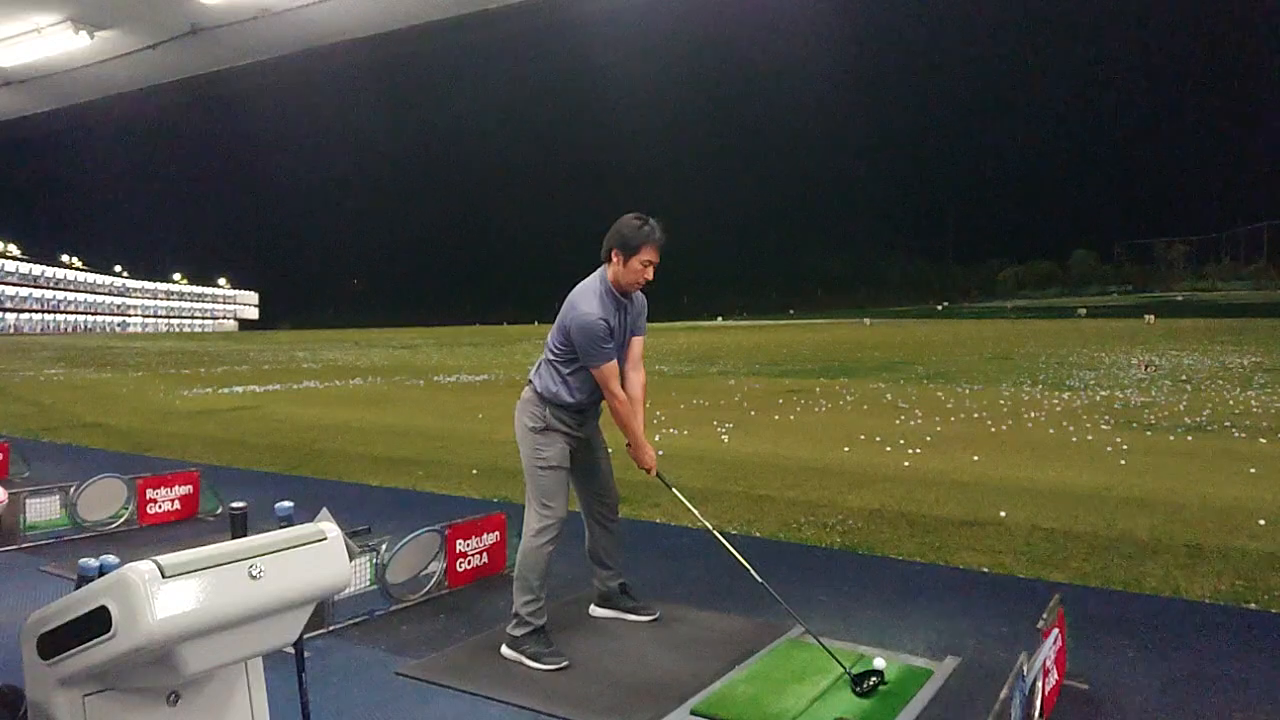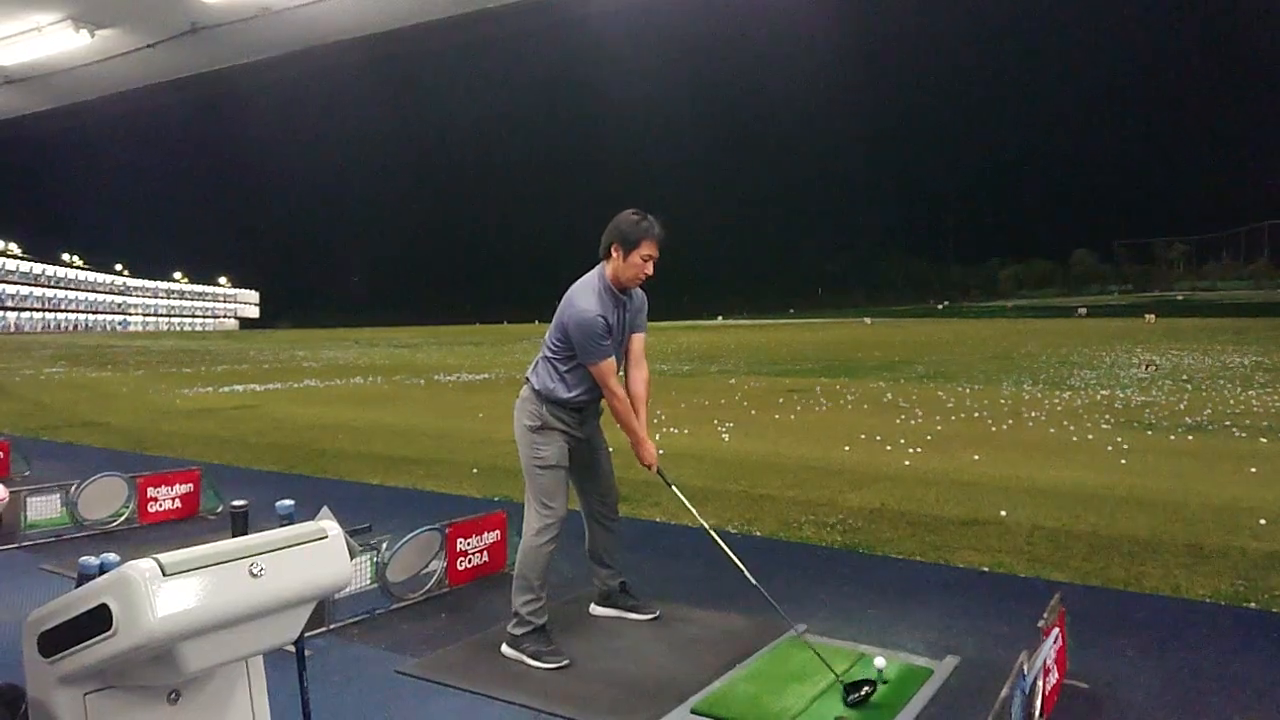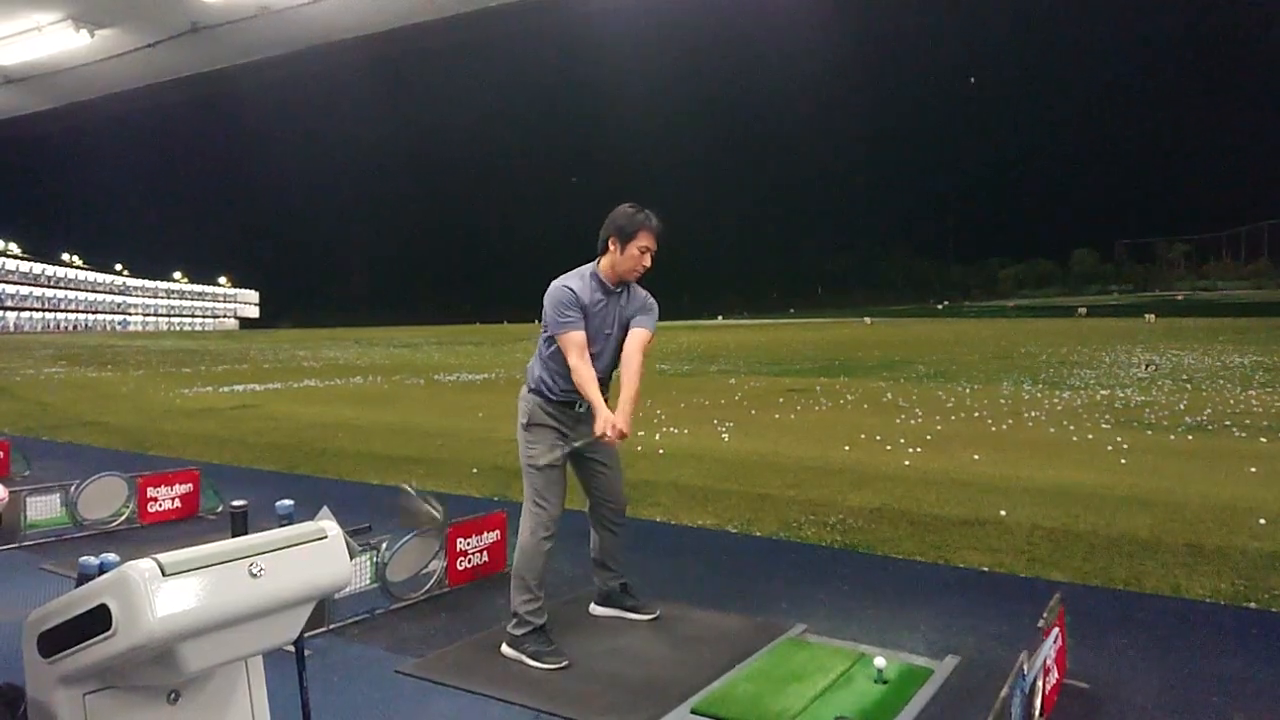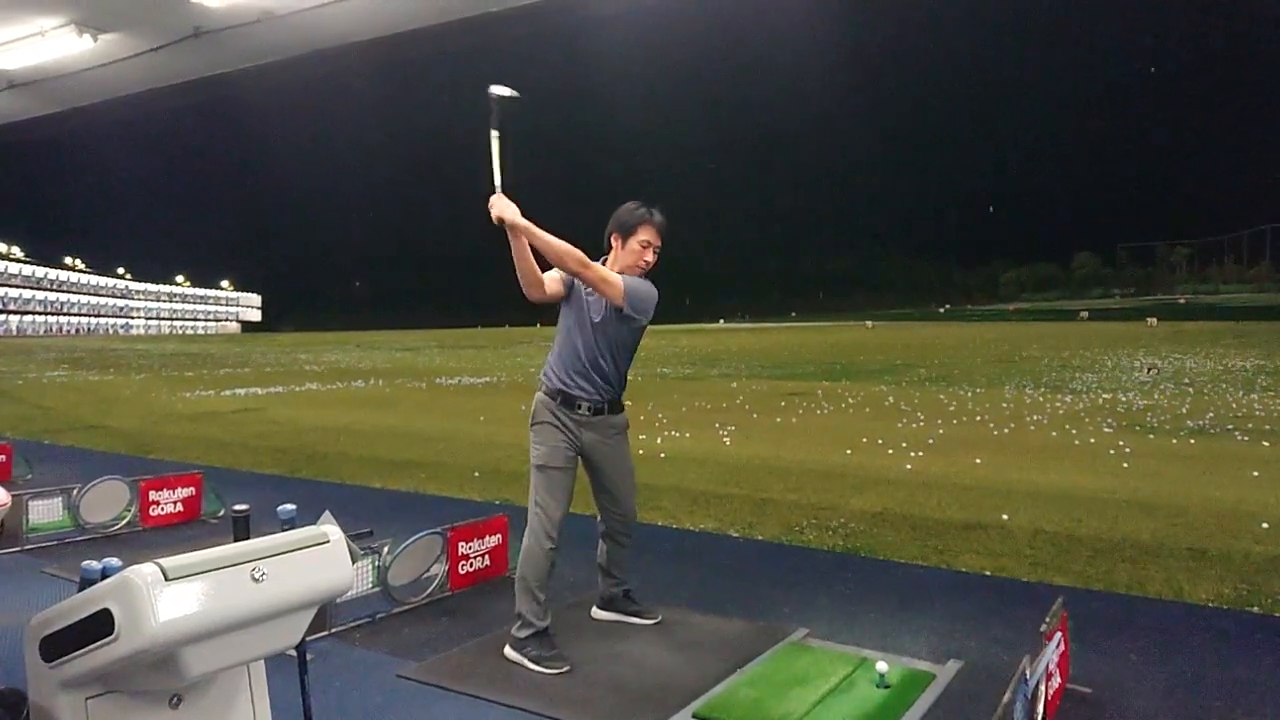
dt=1s
person 1, frame 1
left shoulder: (636, 301)
right shoulder: (588, 312)
left elbow: (634, 371)
right elbow: (613, 391)
left wrist: (640, 435)
right wrist: (640, 446)
left hip: (583, 416)
right hip: (547, 417)
left knee: (604, 505)
right knee: (547, 518)
left ankle: (609, 594)
right ankle: (523, 632)
person 1, frame 2
left shoulder: (635, 299)
right shoulder: (586, 309)
left elbow: (636, 368)
right elbow: (611, 387)
left wrist: (644, 431)
right wrist: (640, 442)
left hip: (583, 414)
right hip: (546, 415)
left knee: (604, 503)
right knee: (547, 518)
left ankle: (610, 592)
right ankle: (523, 630)
person 1, frame 3
left shoulder: (643, 304)
right shoulder: (566, 290)
left elbow: (632, 357)
right elbow: (577, 359)
left wrist: (623, 414)
right wrist: (602, 412)
left hip: (592, 412)
right hip: (545, 410)
left knee: (611, 505)
right knee: (542, 517)
left ankle: (610, 593)
right ankle: (523, 631)
person 1, frame 4
left shoulder: (644, 294)
right shoulder: (572, 279)
left elbow: (583, 268)
right elbow: (539, 290)
left wrist: (523, 225)
right wrist: (514, 234)
left hip: (607, 419)
right hip: (557, 412)
left knee: (621, 515)
right knee: (546, 522)
left ankle: (612, 597)
right ankle: (526, 634)
